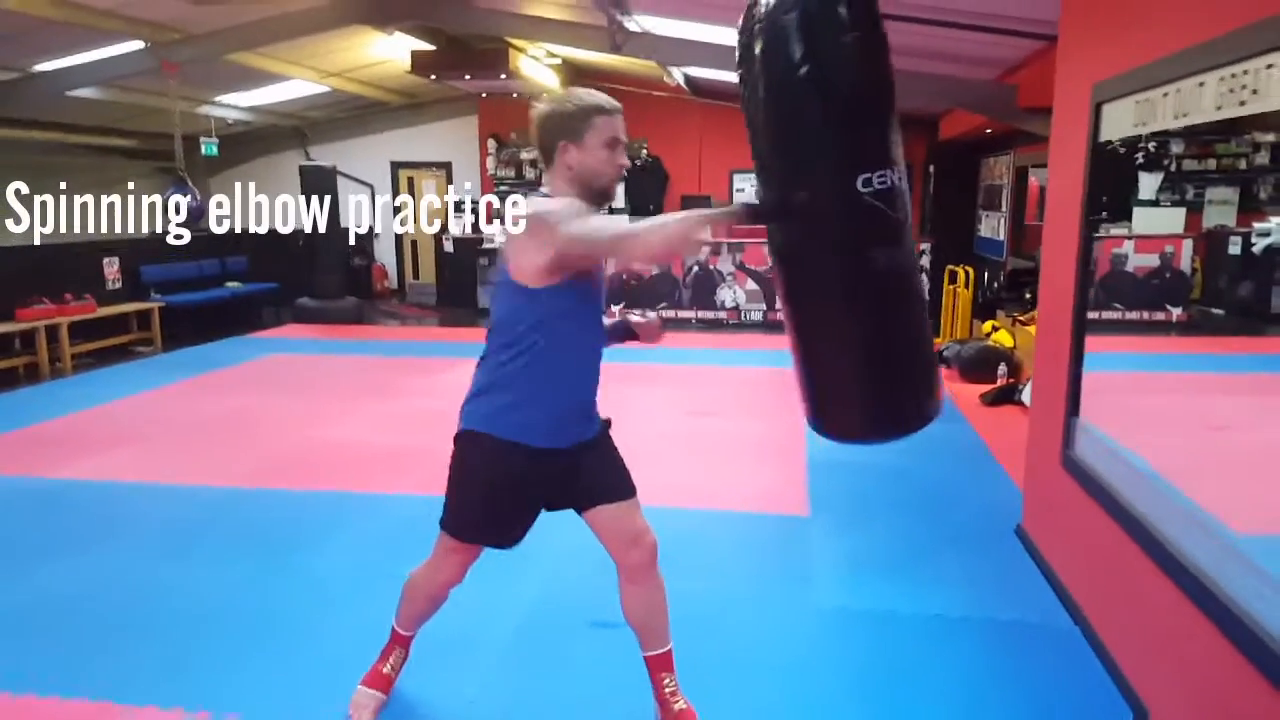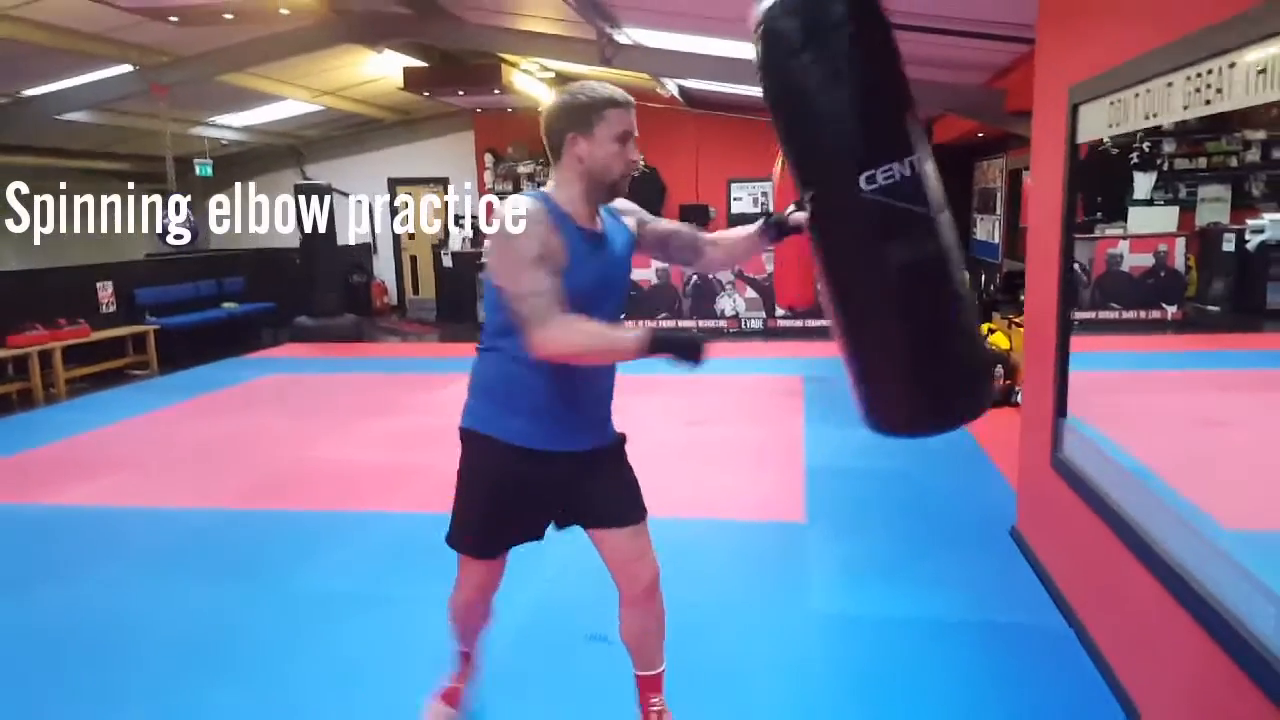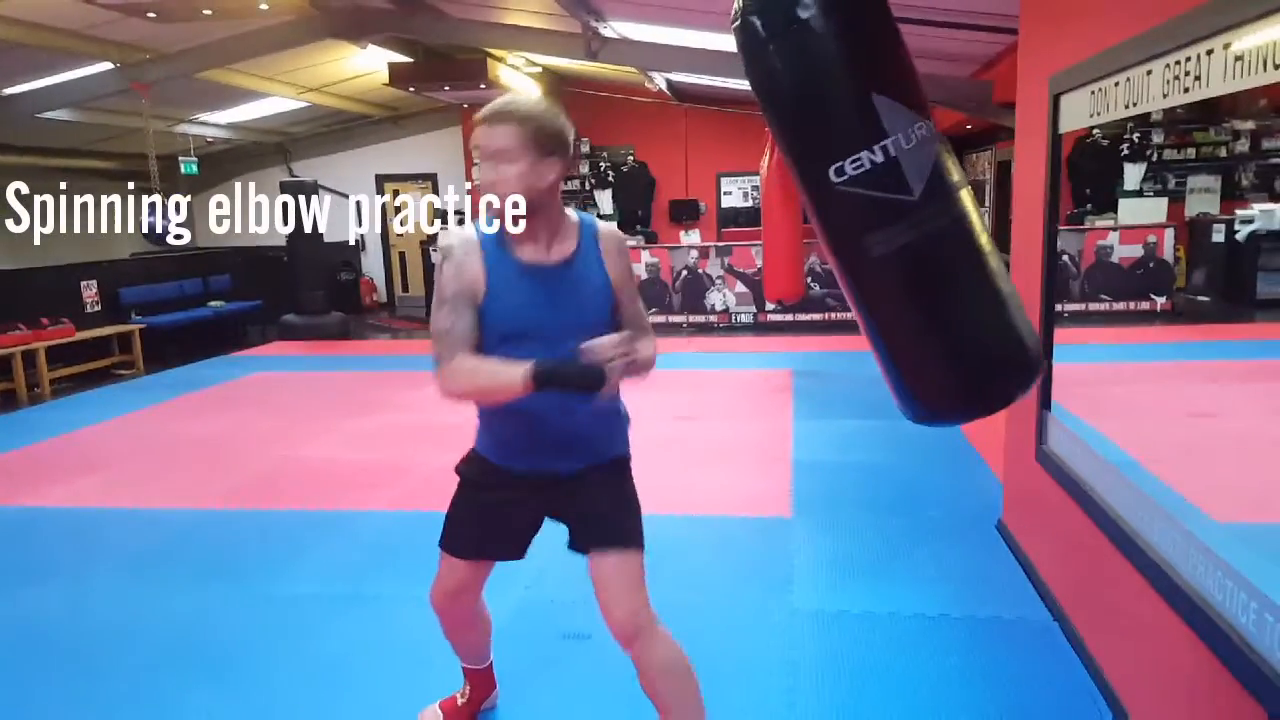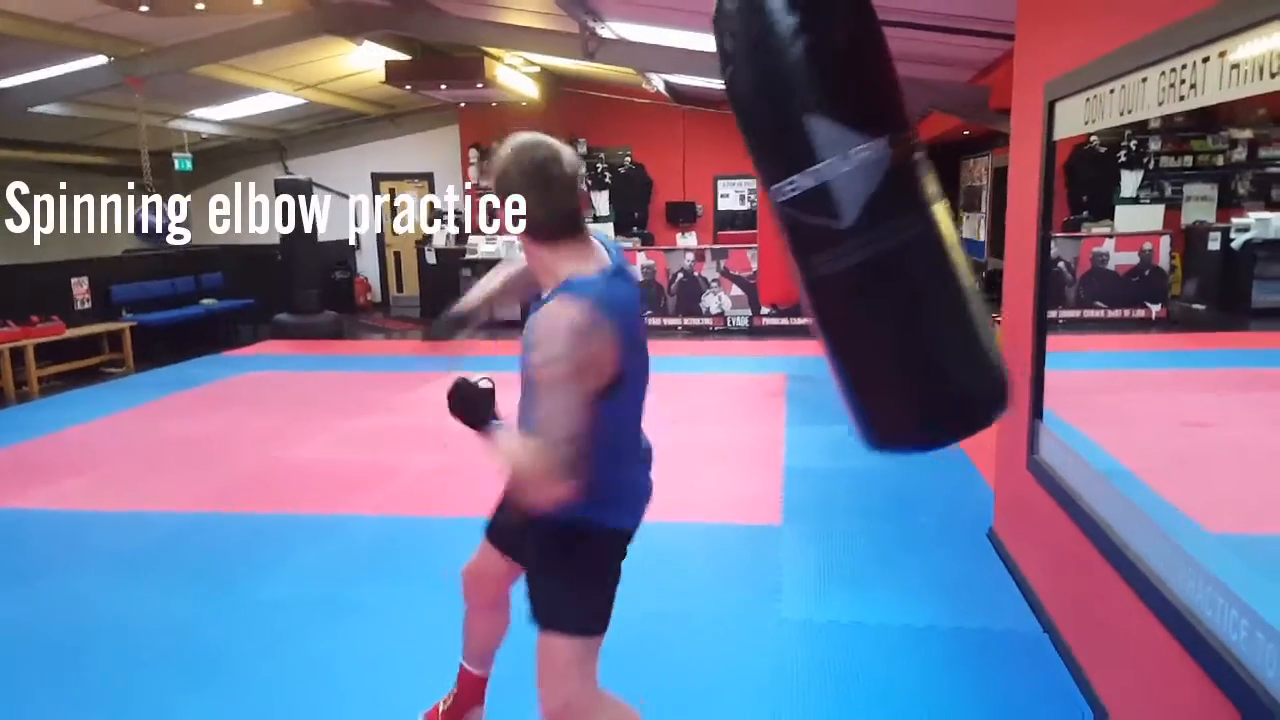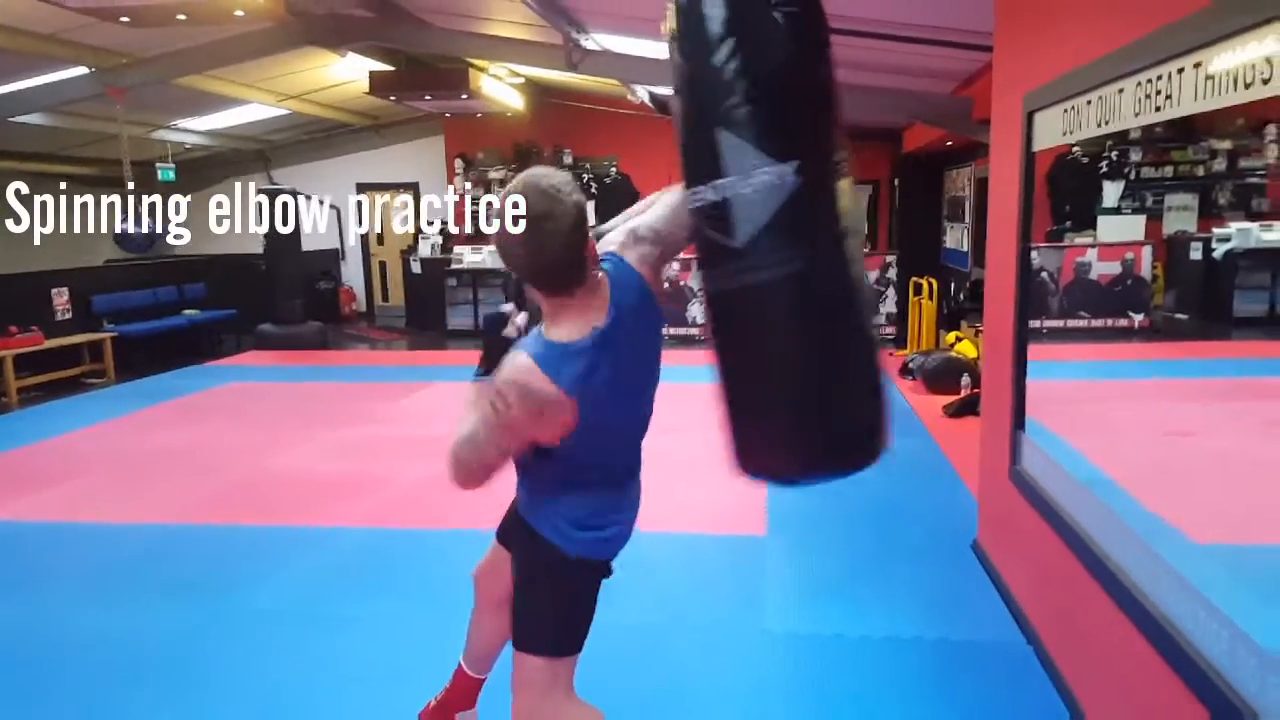
dt=0.4s
person 1, frame 1
left shoulder: (584, 223)
right shoulder: (545, 217)
right elbow: (638, 245)
left wrist: (625, 328)
right wrist: (718, 213)
left hip: (577, 431)
right hip: (504, 435)
left knee: (639, 551)
right knee: (451, 560)
right ankle: (393, 654)
person 1, frame 2
left shoulder: (621, 220)
right shoulder: (522, 222)
left elbow: (709, 251)
right elbow: (549, 335)
left wrist: (778, 227)
right wrist: (655, 340)
left hip: (587, 440)
right hip: (504, 439)
left knee: (640, 578)
right knee: (476, 579)
person 1, frame 3
left shoulder: (605, 243)
right shoulder: (468, 253)
left elbow: (638, 340)
right elbow: (453, 375)
left wrist: (629, 356)
right wrist: (546, 373)
left hip: (595, 459)
right hip: (503, 460)
left knee: (632, 620)
right knee: (451, 593)
person 1, frame 4
left shoulder: (564, 326)
right shoulder: (597, 250)
left elbow: (547, 486)
right elbow: (534, 266)
left wrist: (488, 422)
right wrist: (471, 304)
left hip: (588, 512)
right hip: (566, 484)
right knee: (482, 579)
person 1, frame 5
left shoulder: (527, 382)
right shoulder: (631, 261)
left elbow: (467, 472)
right elbow: (689, 195)
left wrist: (489, 392)
left hip: (570, 528)
right hip: (589, 502)
right knee: (494, 584)
